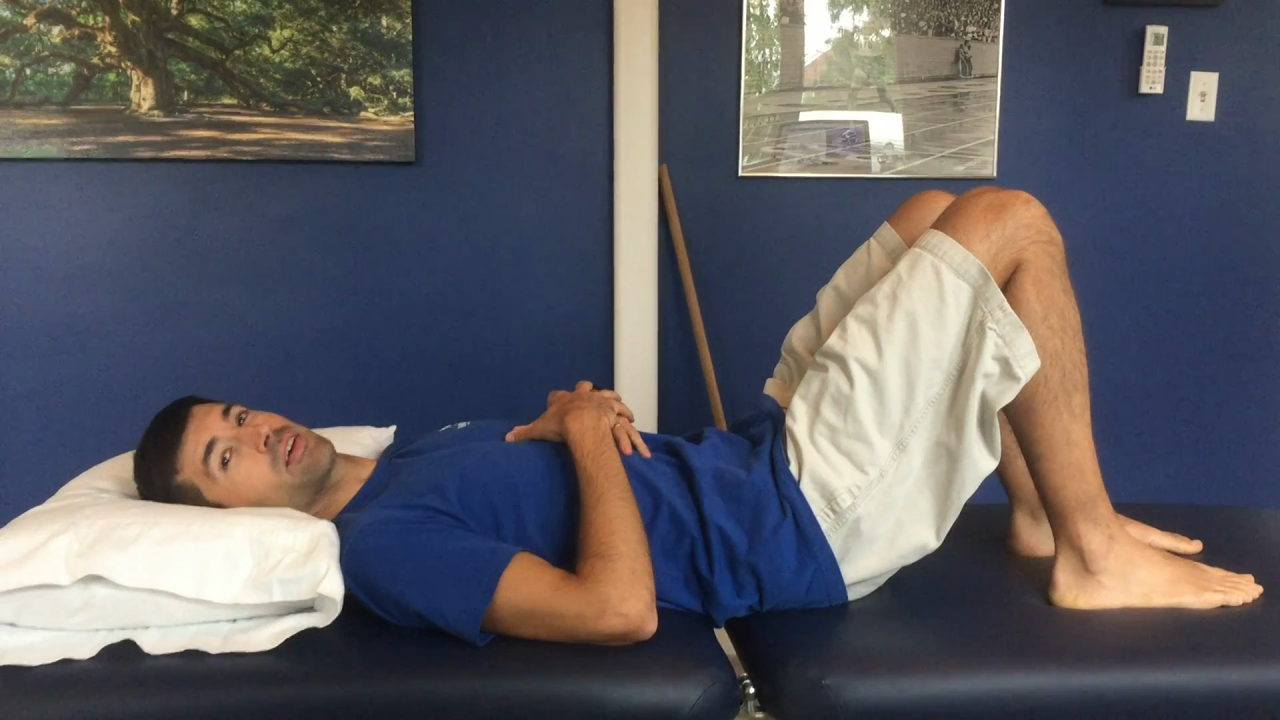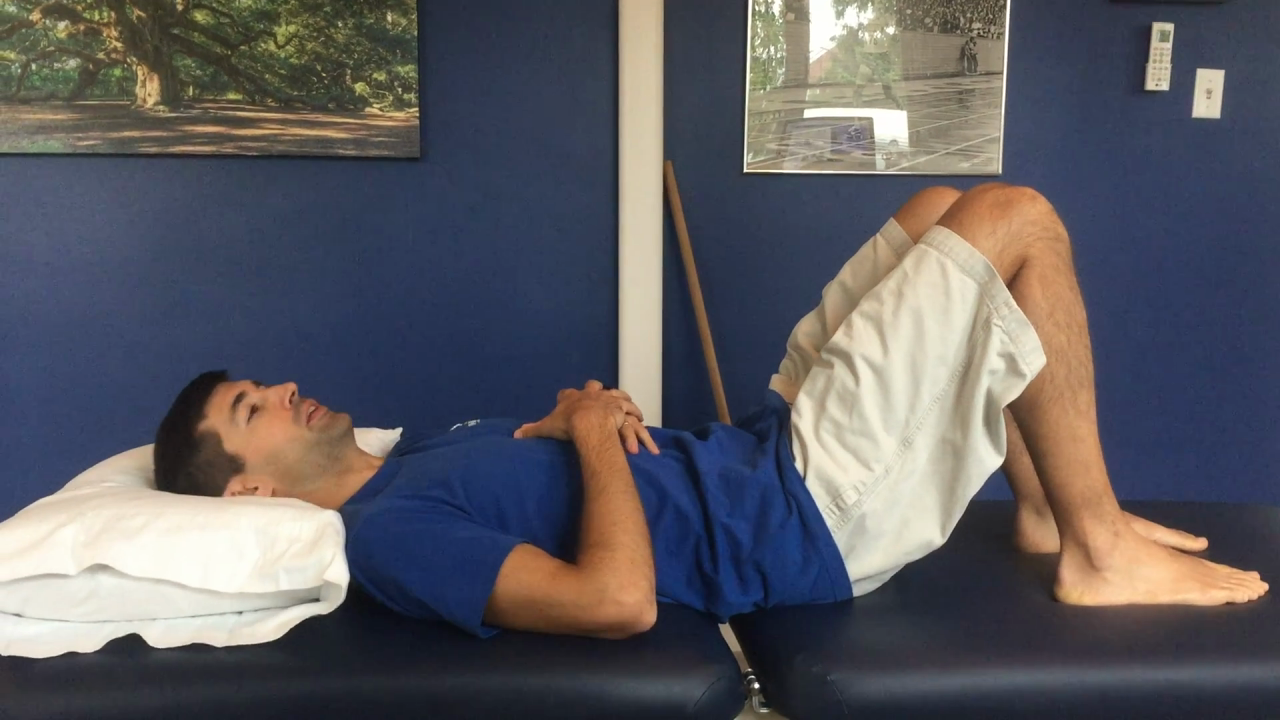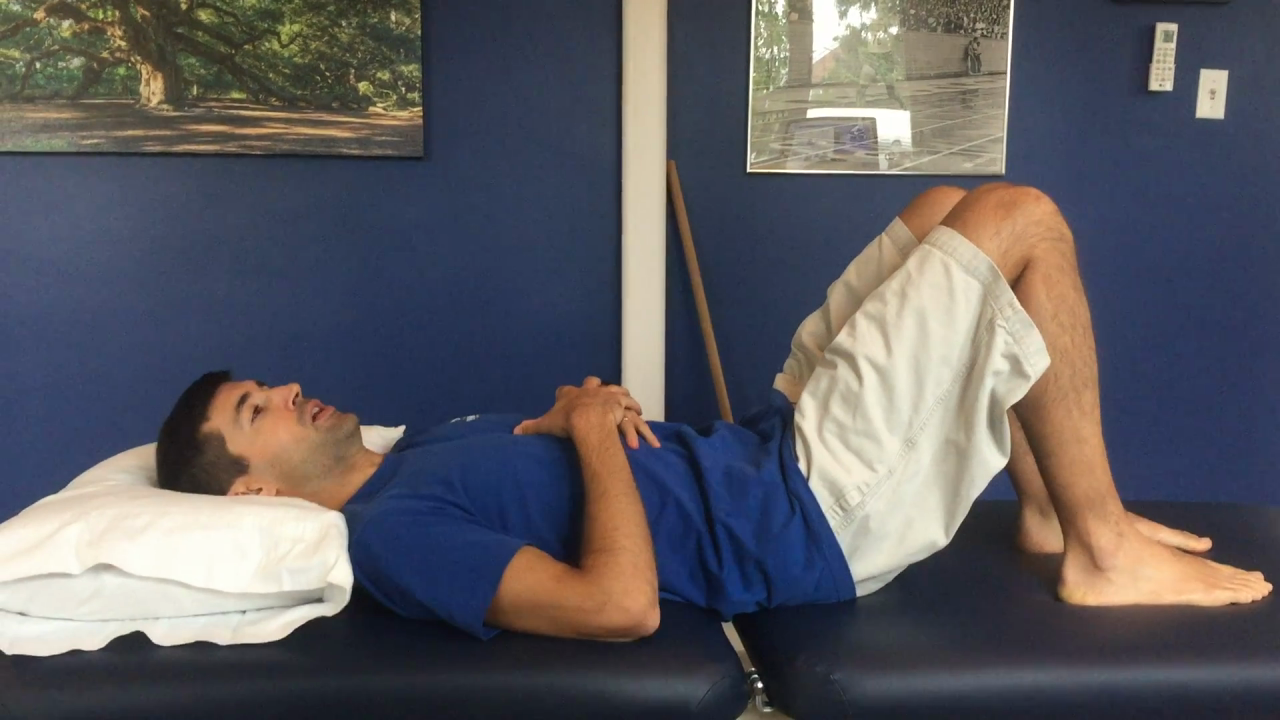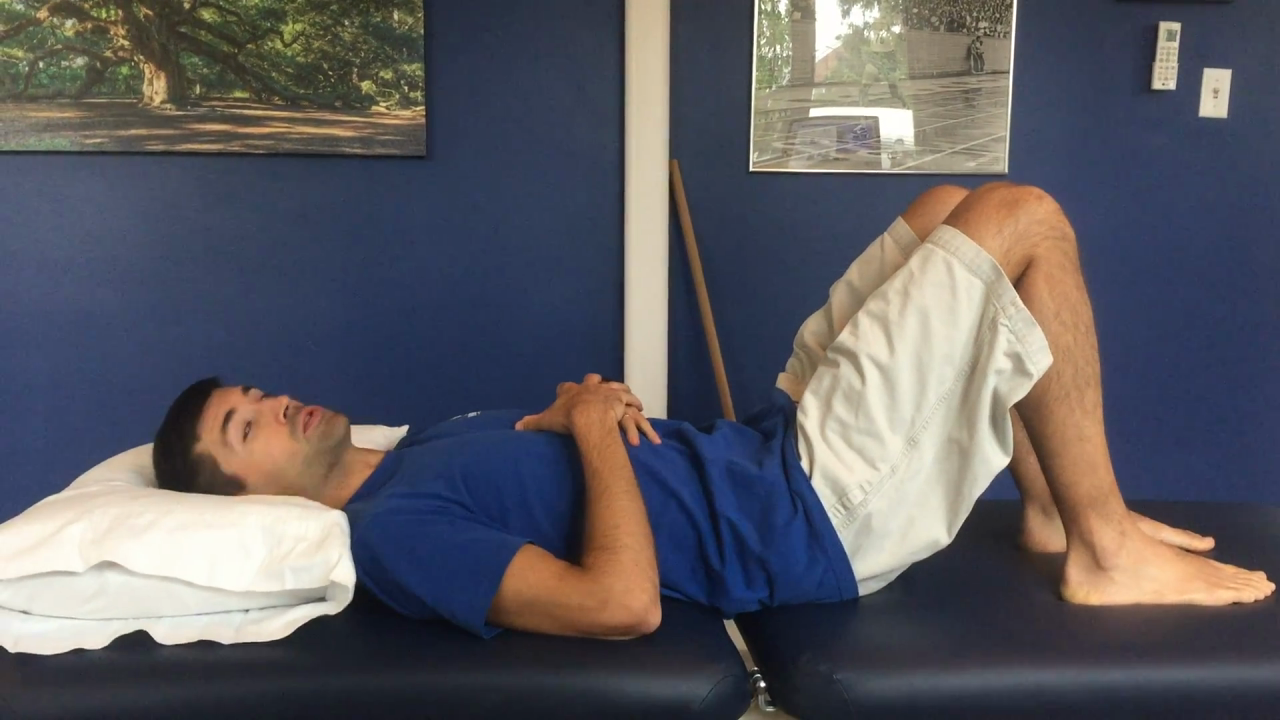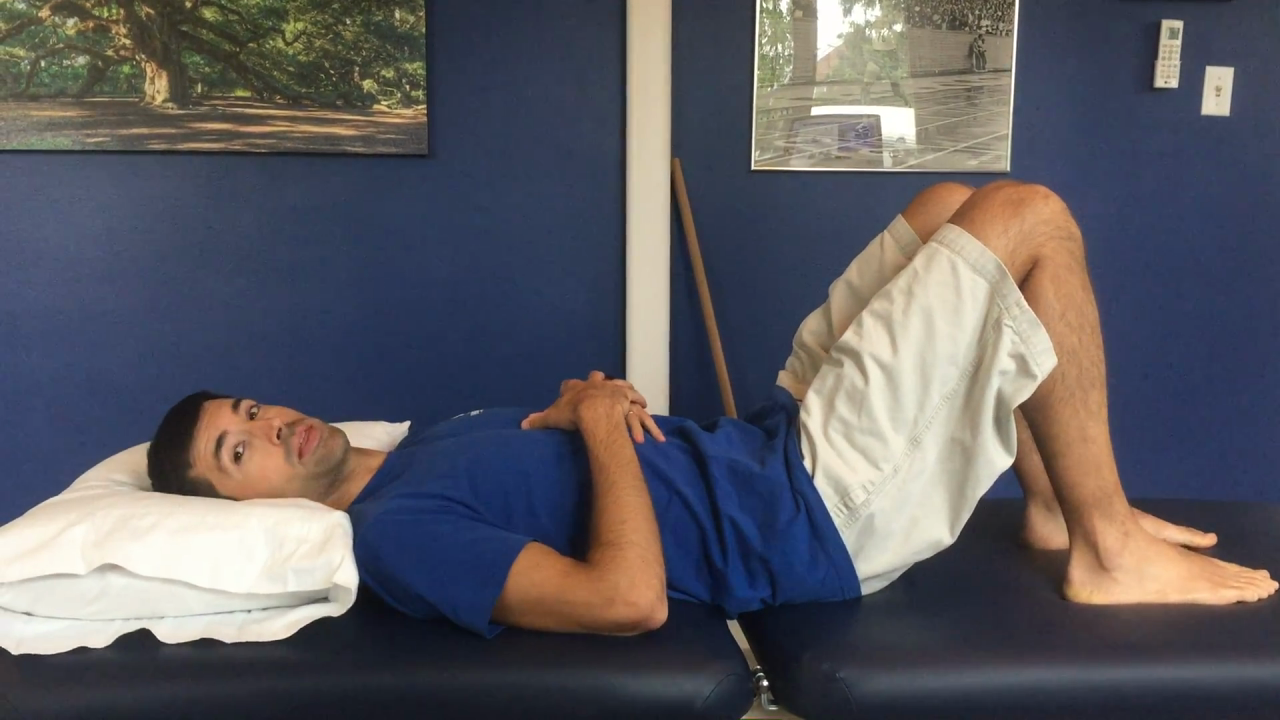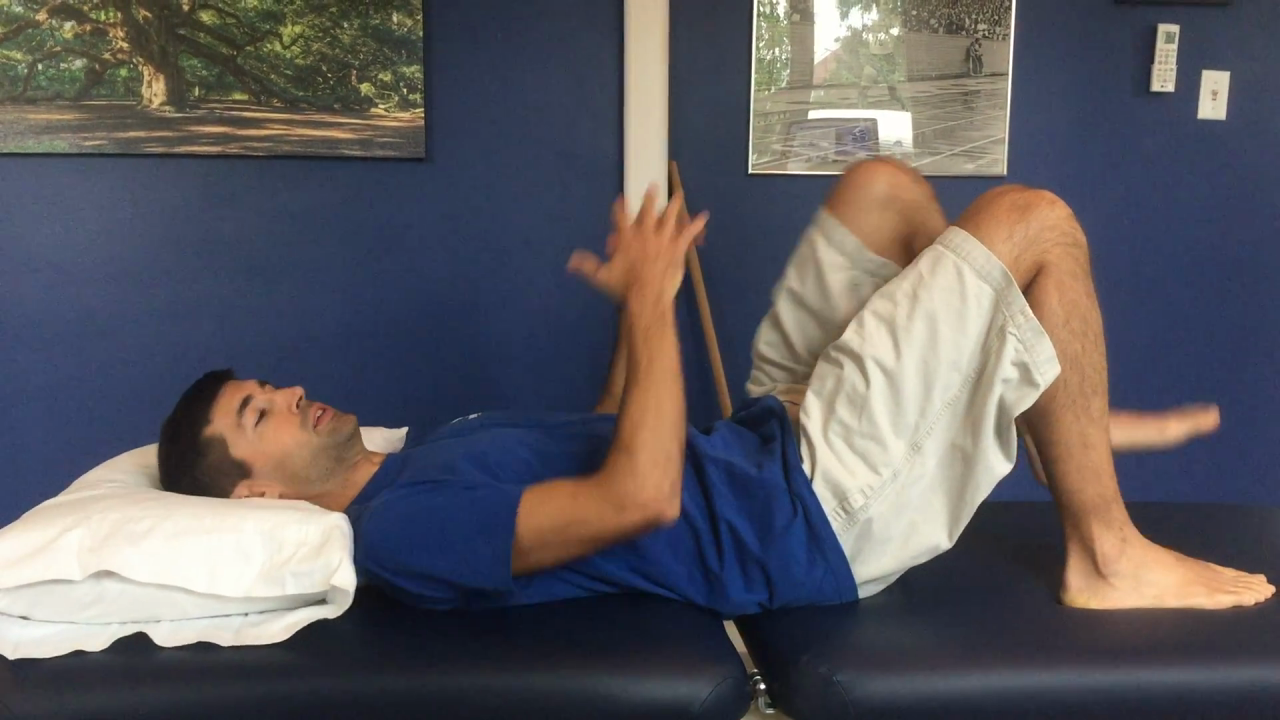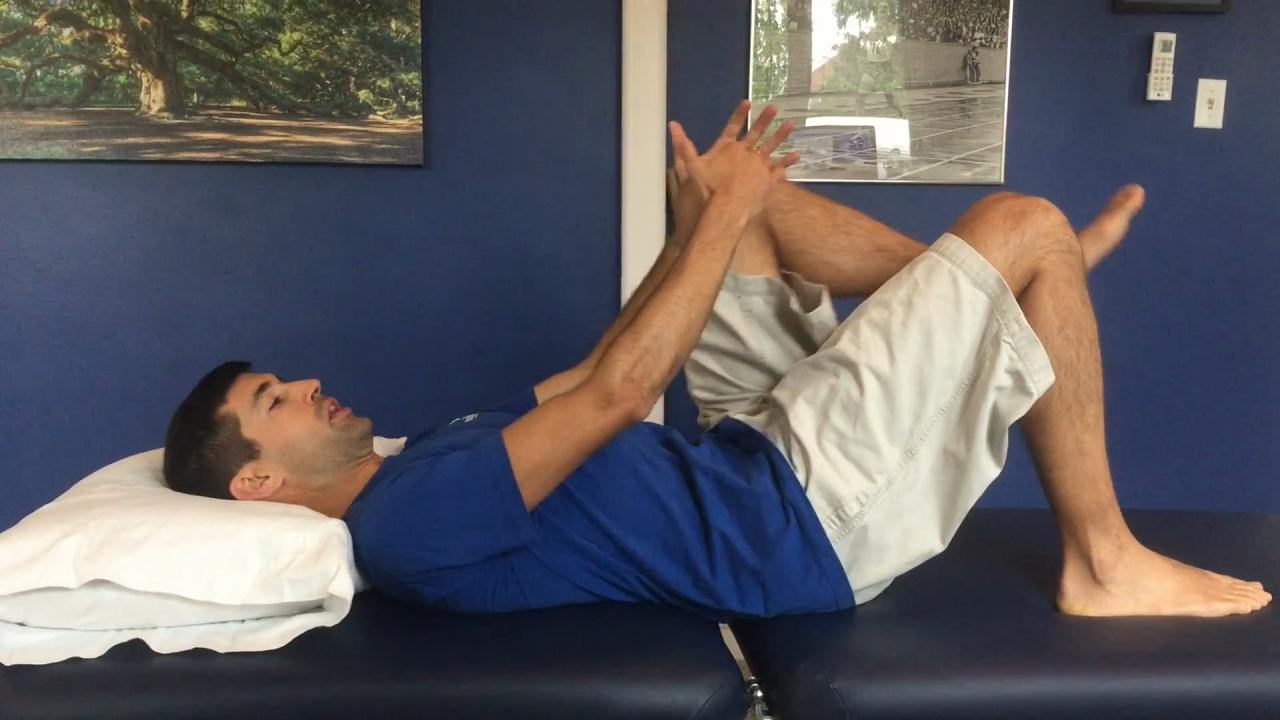
dt=0.4s
person 1, frame 1
left shoulder: (402, 459)
right shoulder: (384, 544)
right elbow: (622, 611)
left wrist: (568, 416)
right wrist: (587, 433)
left hip: (757, 448)
right hip: (805, 523)
left knee: (939, 210)
right knee: (1011, 222)
left ankle: (1041, 512)
right ankle: (1093, 555)
person 1, frame 2
left shoulder: (410, 456)
right shoulder: (389, 533)
right elbow: (619, 602)
left wrist: (579, 414)
right wrist: (594, 430)
left hip: (763, 442)
right hip: (808, 519)
left knee: (942, 207)
right knee: (1015, 219)
left ankle: (1045, 507)
right ankle: (1099, 550)
person 1, frame 3
left shoulder: (414, 453)
right shoulder: (391, 532)
right elbow: (623, 606)
left wrist: (583, 408)
right wrist: (593, 428)
left hip: (764, 445)
right hip: (813, 520)
left knee: (949, 207)
right knee: (1019, 220)
left ankle: (1047, 506)
right ankle: (1102, 552)
person 1, frame 4
left shoulder: (415, 454)
right shoulder: (394, 531)
right elbow: (625, 604)
left wrist: (584, 408)
right wrist: (595, 425)
left hip: (770, 440)
right hip: (816, 517)
left knee: (952, 208)
right knee: (1022, 218)
left ankle: (1054, 507)
right ankle: (1108, 552)
person 1, frame 5
left shoulder: (414, 454)
right shoulder: (396, 534)
right elbow: (631, 599)
left wrist: (590, 406)
right wrist: (601, 424)
left hip: (771, 439)
right hip: (816, 518)
left knee: (954, 206)
right knee: (1028, 218)
left ankle: (1057, 502)
right ankle: (1110, 552)
person 1, frame 6
left shoulder: (418, 462)
right shoulder: (402, 531)
right elbow: (647, 496)
left wrist: (629, 308)
right wrist: (651, 293)
left hip: (764, 441)
right hip: (812, 519)
left knee: (883, 186)
right knee: (1031, 221)
left ankle: (1069, 430)
right ankle: (1108, 556)
person 1, frame 7
left shoulder: (420, 466)
right shoulder: (412, 521)
left elbow: (595, 373)
right elbow: (621, 388)
left wrist: (701, 221)
right wrist: (724, 216)
left hip: (751, 457)
right hip: (807, 522)
left knee: (744, 193)
right knee: (1021, 226)
left ankle: (1029, 335)
right ankle: (1104, 561)
